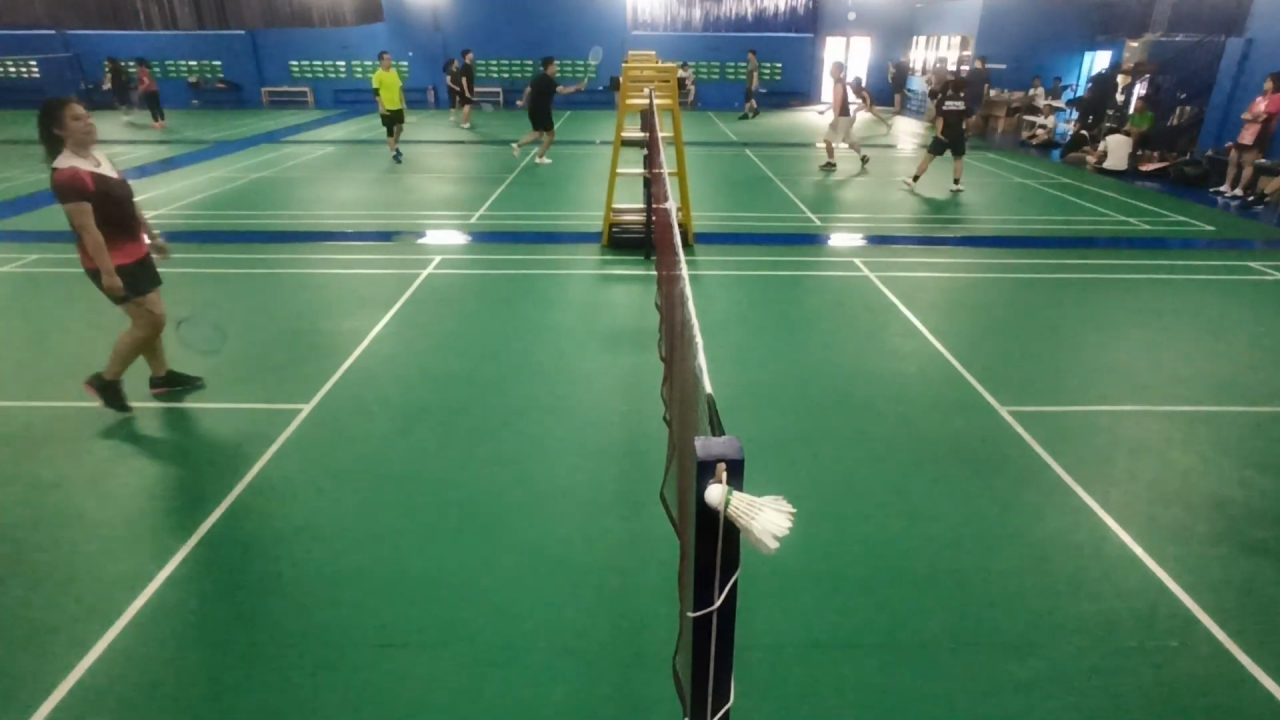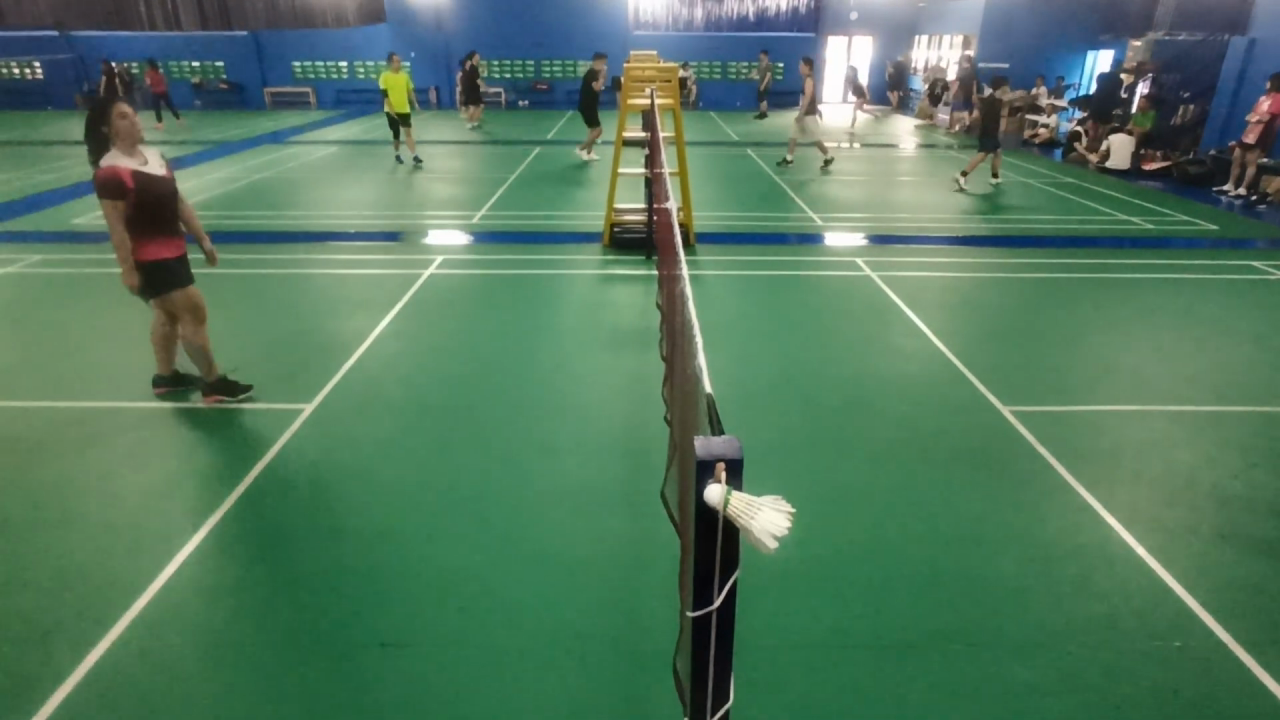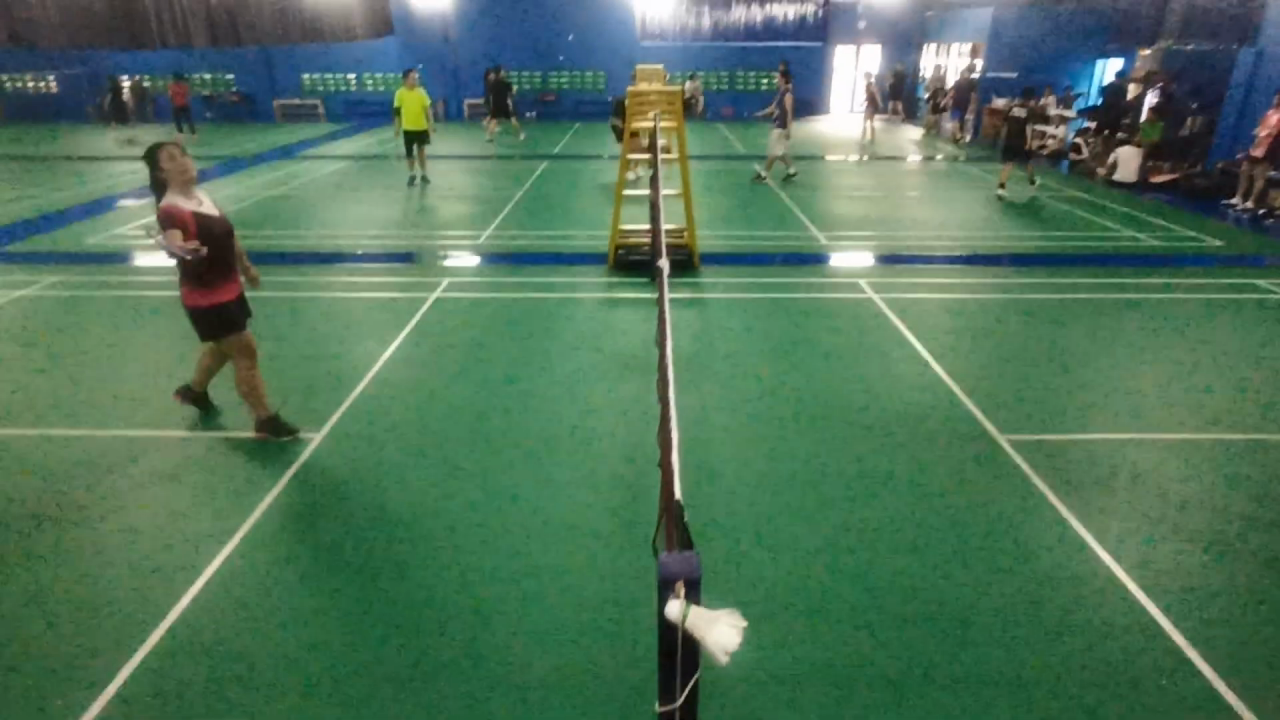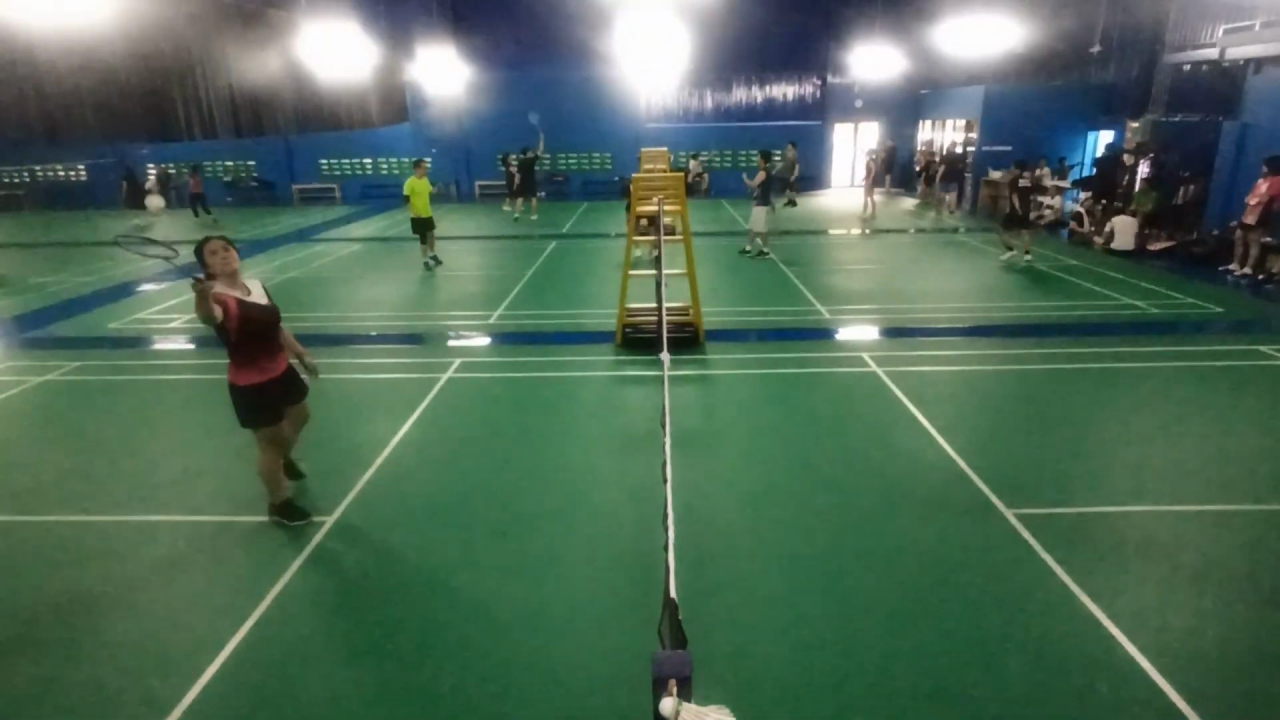
dt=0.5s
person 1, frame 1
left shoulder: (99, 158)
right shoulder: (68, 176)
left elbow: (127, 205)
right elbow: (87, 229)
left wrist: (152, 236)
right wrist: (107, 272)
left hip: (135, 252)
right hip: (112, 264)
left knee: (153, 316)
right knee: (150, 321)
left ankle: (162, 376)
right ankle: (107, 380)
person 1, frame 2
left shoulder: (155, 156)
right shoulder: (110, 173)
left elbow: (180, 203)
right elbow: (116, 227)
left wrist: (203, 239)
right wrist: (128, 270)
left hip: (172, 251)
right hip: (149, 259)
left knee: (168, 313)
right knee: (195, 313)
left ankle: (166, 376)
right ankle: (214, 384)
person 1, frame 3
left shoulder: (203, 198)
right shoulder: (170, 210)
left elbow: (227, 239)
right elbow: (173, 244)
left wrist: (246, 266)
right wrist: (186, 249)
left hip: (229, 290)
right hip: (206, 300)
left knee: (222, 346)
right knee: (246, 354)
left ankle: (194, 390)
right ankle: (265, 420)
person 1, frame 4
left shoulder: (257, 286)
right shoulder: (217, 297)
right elbow: (211, 318)
left wrist: (302, 356)
right wrist: (202, 300)
left hip: (281, 370)
right hip: (250, 384)
left knee: (299, 417)
right knee: (270, 441)
left ankle: (284, 461)
right ankle: (279, 503)
